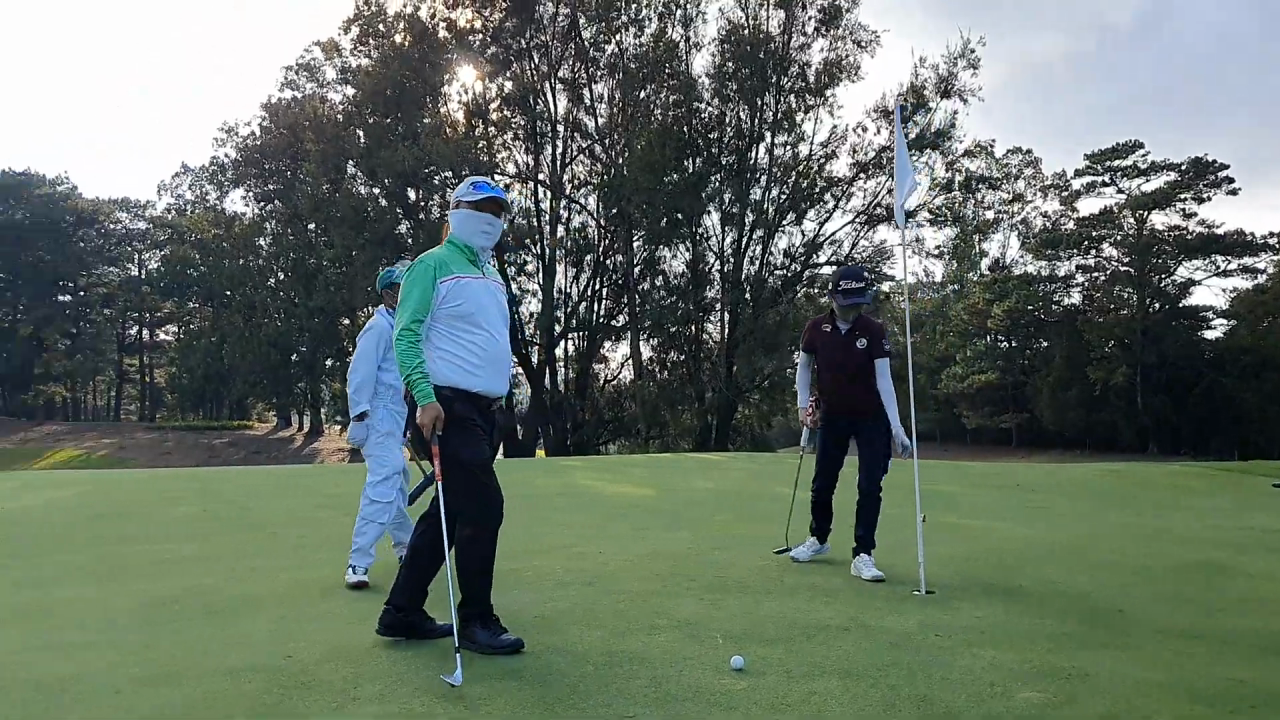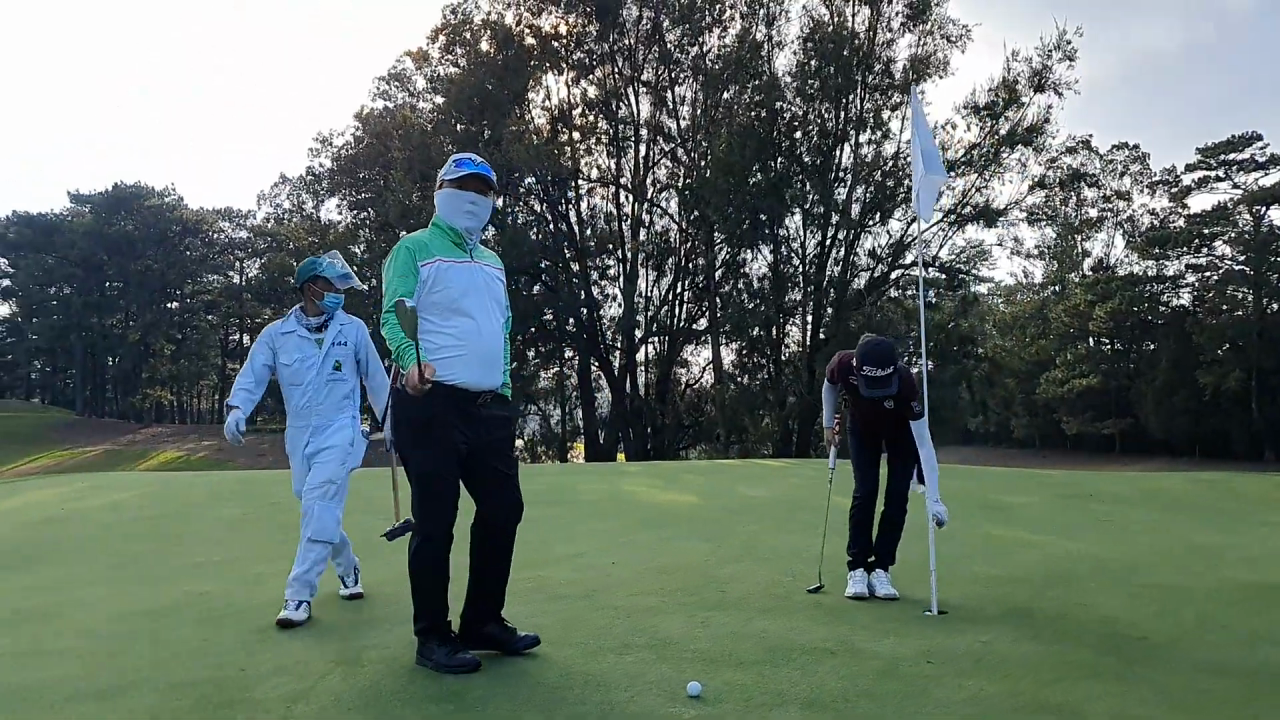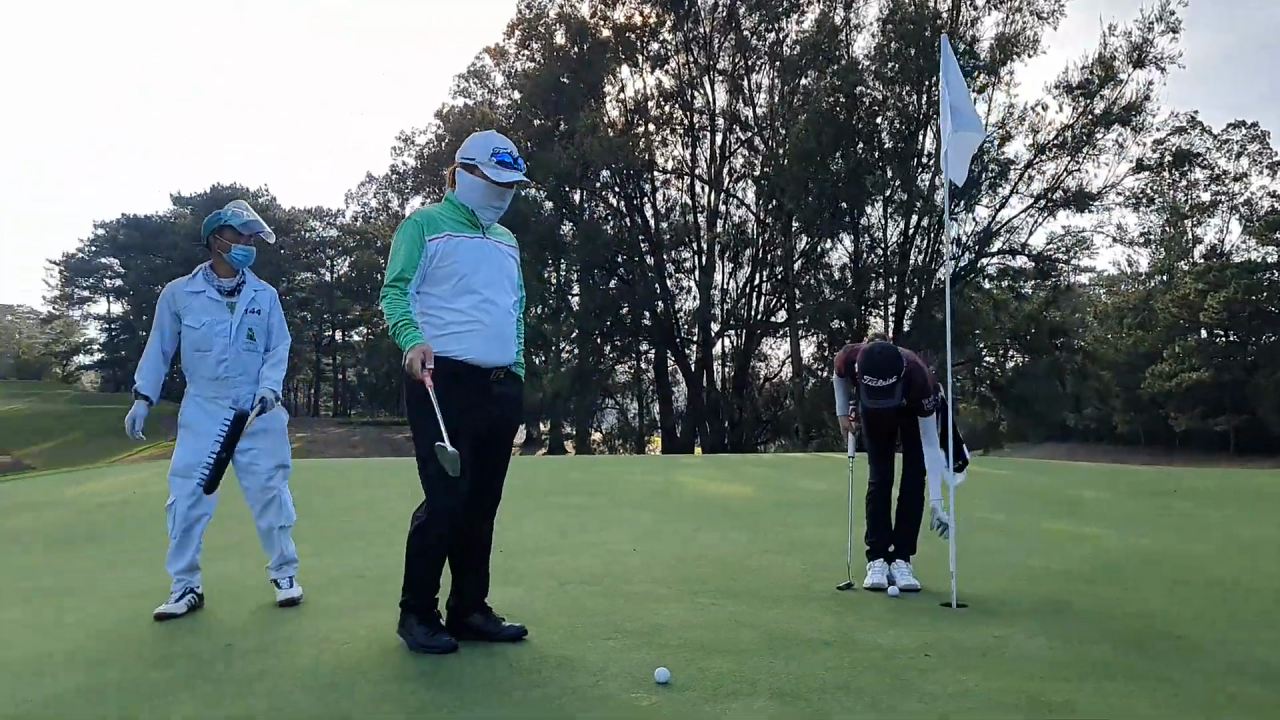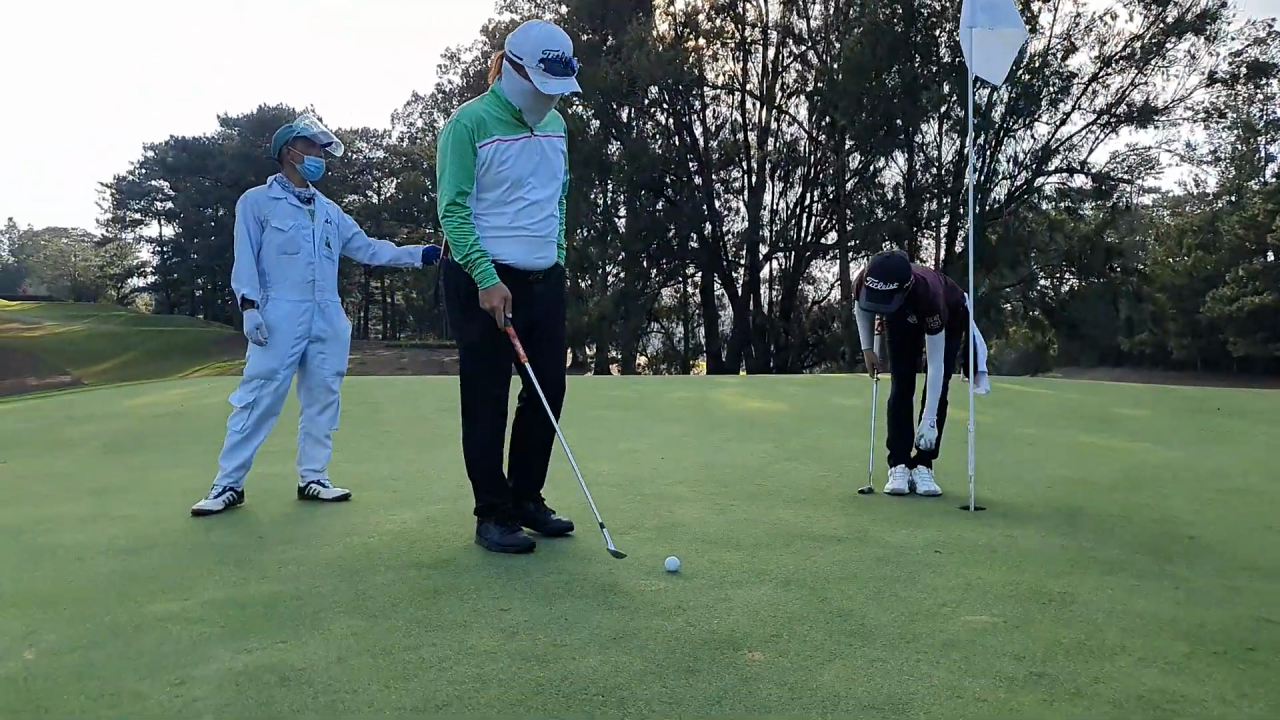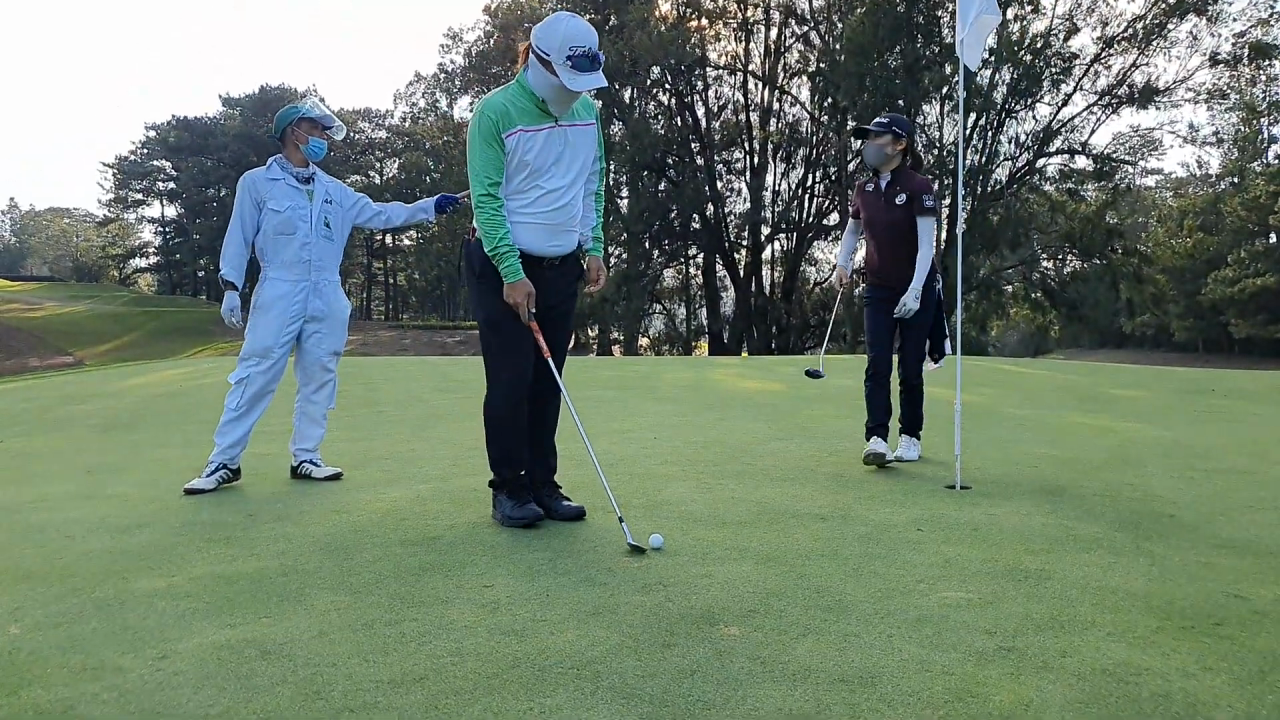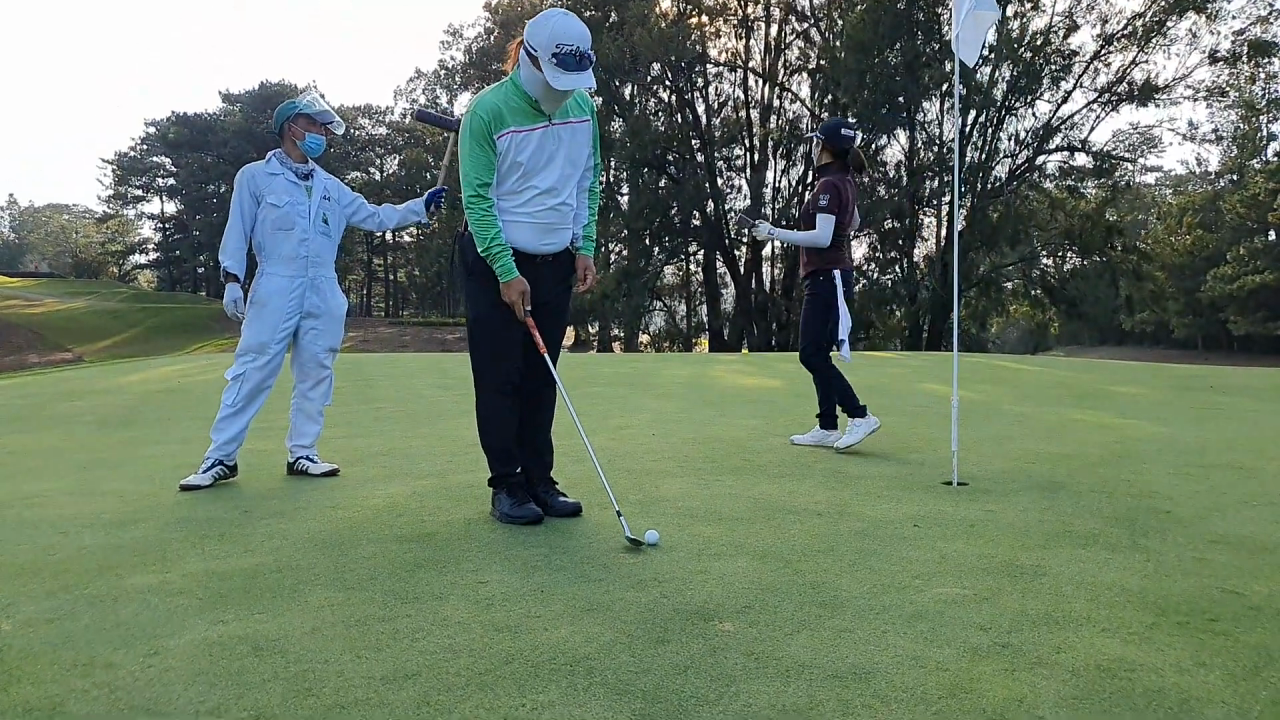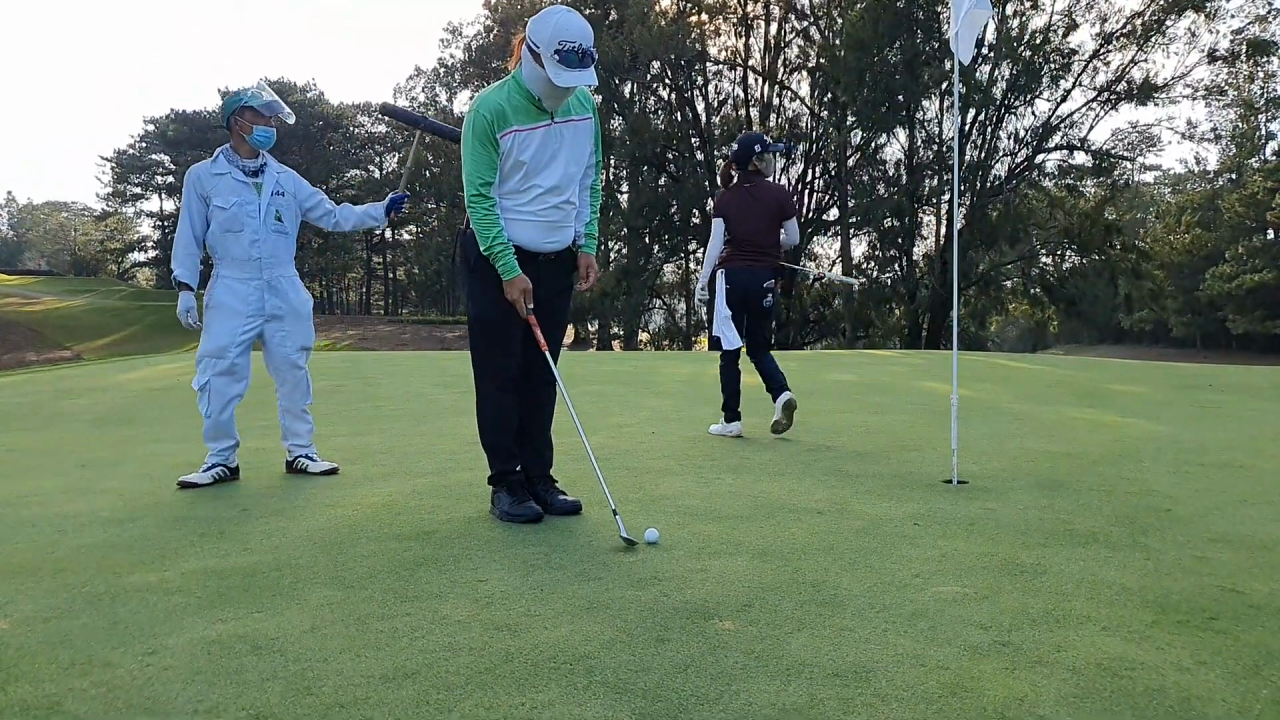
dt=0.7s
person 1, frame 1
left shoulder: (492, 276)
right shoulder: (434, 264)
right elbow: (407, 334)
left wrist: (501, 397)
right wrist: (425, 397)
left hip: (485, 408)
right hip: (449, 407)
left knee: (449, 511)
right knee: (482, 507)
left ankle: (403, 610)
right ankle: (476, 620)
person 1, frame 2
left shoulder: (493, 262)
right shoulder: (415, 249)
right elbow: (393, 316)
left wrist: (504, 392)
right wrist: (412, 358)
left hip: (490, 406)
right hip: (434, 405)
left knee: (503, 510)
right knee: (436, 521)
left ankle: (483, 621)
right ankle: (433, 636)
person 1, frame 3
left shoulder: (507, 240)
right shoulder: (425, 224)
right elbow: (395, 292)
left wrist: (517, 372)
right wrist: (412, 340)
left hip: (500, 385)
right hip: (443, 379)
left knee: (482, 502)
right knee: (448, 497)
left ankle: (467, 610)
right ankle: (417, 611)
person 1, frame 4
left shoulder: (555, 125)
right shoulder: (469, 122)
right elbow: (453, 208)
left wrist: (555, 256)
right wrist: (486, 278)
left hip: (544, 279)
right hip: (485, 281)
left knee: (548, 390)
right knee: (487, 401)
left ankle: (525, 496)
right ankle: (493, 514)
person 1, frame 5
left shoulder: (586, 111)
right shoulder: (496, 111)
left elbow: (592, 185)
right elbow: (486, 198)
left wrist: (593, 247)
right wrist: (512, 273)
left hip: (561, 265)
right hip: (503, 265)
left knee: (547, 381)
right knee: (512, 377)
left ankle: (541, 484)
right ankle: (509, 487)
person 1, frame 6
left shoulder: (582, 106)
right shoulder: (488, 110)
left elbow: (589, 181)
right elbow: (478, 197)
left wrist: (584, 247)
right wrist: (506, 272)
left hip: (555, 261)
right hip: (495, 262)
left knee: (541, 377)
right knee: (499, 377)
left ankle: (538, 480)
right ankle: (506, 486)
person 1, frame 7
left shoulder: (583, 104)
right shoulder: (491, 108)
left elbow: (589, 179)
right elbow: (480, 197)
left wrist: (586, 244)
right wrist: (510, 271)
left hip: (556, 259)
right hip: (497, 259)
left knee: (541, 375)
right knee: (500, 375)
left ankle: (537, 478)
right ankle: (505, 484)
person 2, frame 1
right shoulder: (379, 329)
right elbow: (360, 375)
left wrist: (408, 420)
right wrist: (359, 419)
left hip: (394, 421)
right hip: (380, 421)
left knee: (396, 485)
right knee: (383, 487)
left ankle: (407, 549)
right ankle: (358, 563)
person 2, frame 2
left shoulder: (353, 328)
right shoulder: (275, 334)
left elbow: (375, 377)
right elbow: (250, 376)
right wrist: (236, 411)
left hip: (339, 430)
right hip: (299, 434)
left knee: (320, 511)
right knee: (316, 511)
left ankle: (298, 597)
right ankle: (348, 570)
person 2, frame 3
left shoulder: (265, 295)
right shoulder: (178, 293)
left elbow: (278, 348)
right elbow: (159, 347)
left wrist: (270, 388)
right wrist: (142, 397)
left hip: (257, 410)
right hip: (202, 410)
left knee: (268, 490)
right knee: (186, 497)
left ankle: (283, 573)
right ankle: (186, 587)
person 2, frame 4
left shoulder: (329, 210)
right shoulder: (256, 201)
left elbow: (366, 248)
right elbow: (245, 258)
left wrist: (416, 253)
right wrist: (249, 306)
left hip: (329, 317)
right hip: (280, 315)
left knee: (323, 397)
right knee: (259, 397)
left ankle: (312, 477)
right ankle: (229, 483)
person 2, frame 5
left shoulder: (334, 189)
right shoulder: (256, 182)
left elbow: (380, 215)
right elbow: (238, 238)
left wrist: (429, 206)
right wrist: (231, 288)
left hip: (327, 296)
right hip: (279, 293)
left knee: (319, 377)
right knee: (255, 374)
left ankle: (305, 457)
right ankle: (223, 462)
person 2, frame 6
left shoulder: (330, 185)
right shoulder: (255, 176)
left elbow: (374, 217)
right elbow: (237, 232)
left wrist: (420, 206)
right wrist: (233, 280)
left hip: (323, 291)
right hip: (275, 288)
left knee: (315, 373)
right knee: (253, 370)
left ankle: (302, 453)
right ankle: (221, 457)
person 2, frame 7
left shoulder: (286, 178)
right shoulder: (202, 176)
left elbow: (332, 216)
right elbow: (188, 237)
left wrist: (381, 210)
right wrist: (185, 288)
left hip: (285, 290)
right hip: (231, 291)
left knee: (294, 372)
right knee: (219, 374)
left ankle: (301, 452)
right ankle: (222, 459)
person 3, frame 1
left shoulder: (874, 330)
right shoulder: (816, 328)
left elbow: (884, 379)
right elbow: (803, 367)
left wrist: (896, 426)
right wrist: (803, 404)
left hip: (870, 418)
right hip: (831, 416)
left knee: (870, 486)
right knee: (823, 482)
left ankle: (863, 554)
right ankle: (817, 540)
person 3, frame 2
left shoulder: (904, 381)
right shoulder: (842, 364)
left elbow: (923, 442)
right elbow: (829, 387)
left wrist: (934, 497)
right wrist: (828, 424)
left hip: (901, 431)
right hip: (862, 427)
left knee: (897, 496)
right knee: (864, 492)
left ankle: (880, 570)
right ankle: (857, 569)
person 3, frame 3
left shoulder: (917, 377)
right shoulder: (850, 359)
left elbow: (930, 445)
left wrist: (936, 501)
right wrist: (842, 411)
left hip: (920, 408)
right hip: (871, 408)
left knee: (913, 481)
right knee: (880, 478)
left ankle: (901, 559)
right ankle: (877, 560)
person 3, frame 4
left shoulder: (927, 294)
right shoulder: (865, 282)
left elbow: (935, 366)
left wrist: (929, 420)
right wrist: (867, 348)
left hip: (949, 318)
right hip: (903, 321)
left knee: (937, 388)
right knee: (901, 388)
left ankle: (923, 466)
right ankle: (898, 466)
person 3, frame 5
left shoulder: (918, 186)
right shoulder: (865, 188)
left elbow: (927, 245)
right elbow: (854, 229)
left wrist: (915, 290)
right wrist: (843, 262)
left hip: (913, 290)
right hip: (878, 290)
left knee: (910, 368)
right knee: (877, 364)
left ankle: (910, 437)
right ankle: (877, 439)
person 3, frame 6
left shoulder: (828, 184)
right shoulder: (843, 183)
left elbow: (821, 237)
right elbow: (853, 223)
left wrist: (774, 233)
left hip: (826, 278)
right hip: (830, 276)
left knee: (814, 356)
right knee: (812, 354)
left ankle: (860, 416)
right ankle: (828, 427)
person 3, frame 7
left shoulder: (725, 196)
right shoulder: (780, 194)
left elbow: (716, 241)
right elbow: (793, 238)
left wrist: (702, 281)
left hip: (731, 277)
right hip: (763, 279)
left knee: (729, 348)
right knee: (759, 347)
left ankle: (731, 420)
right ankle: (782, 394)
